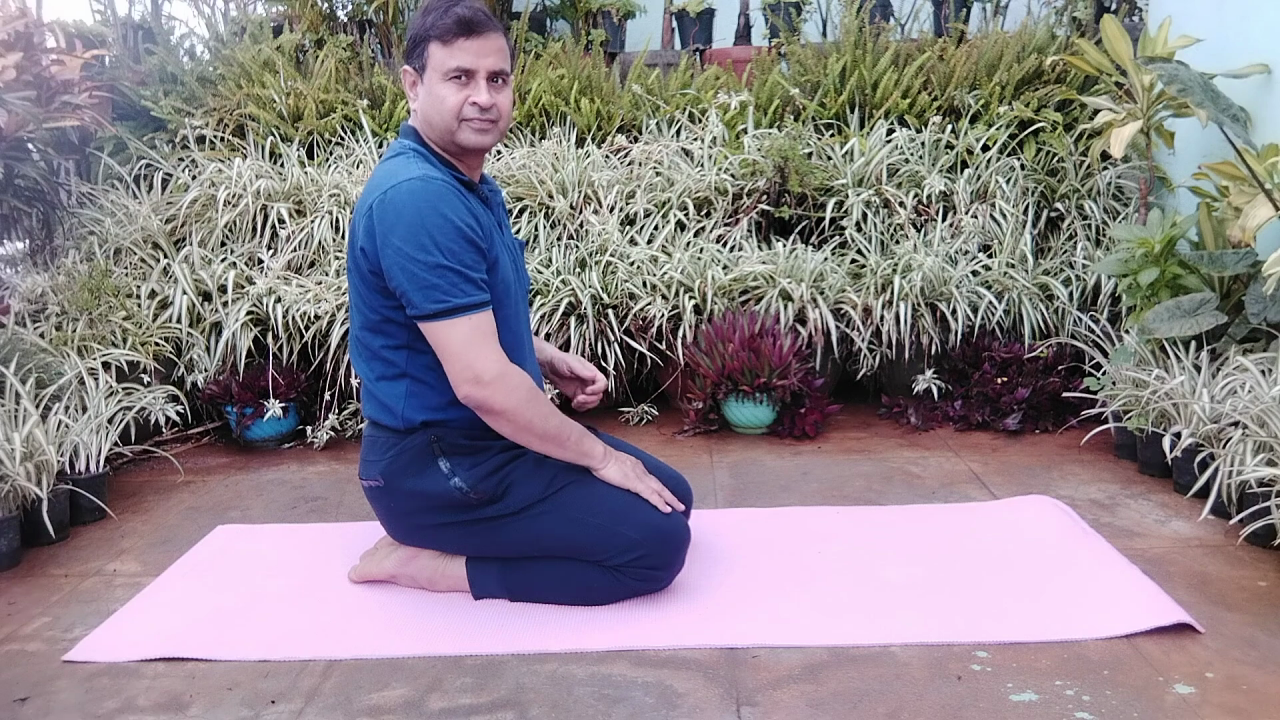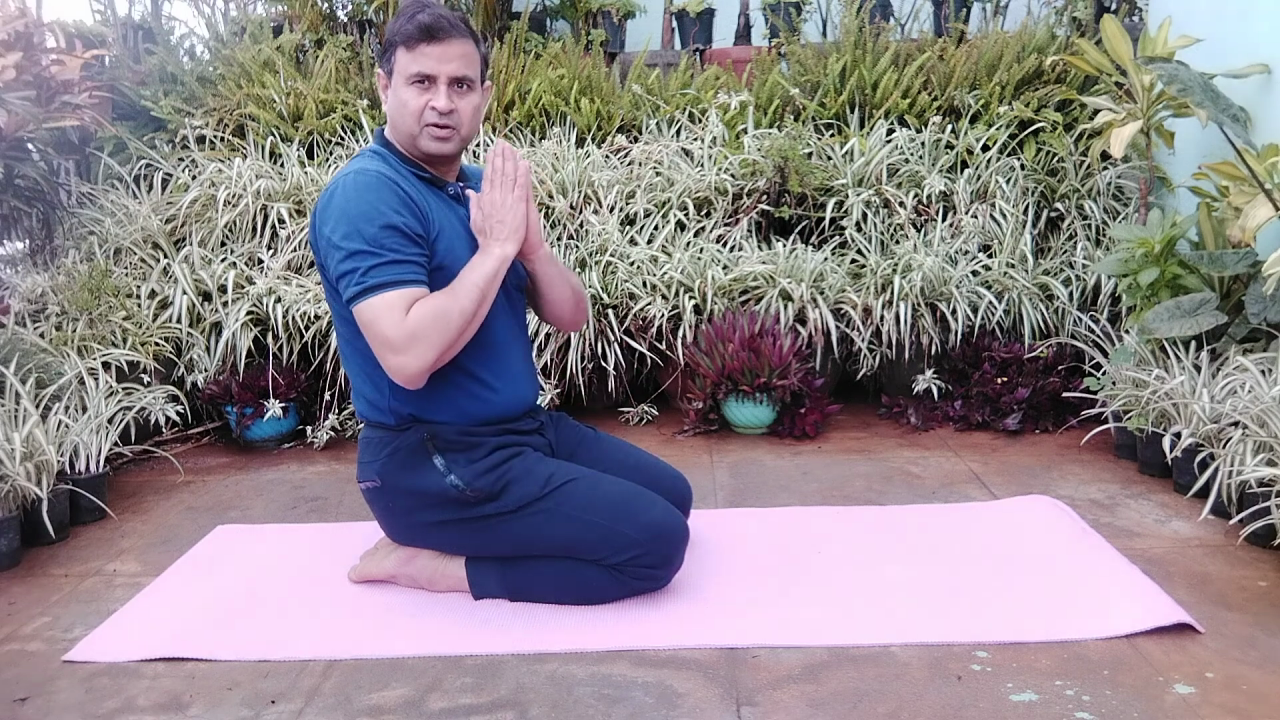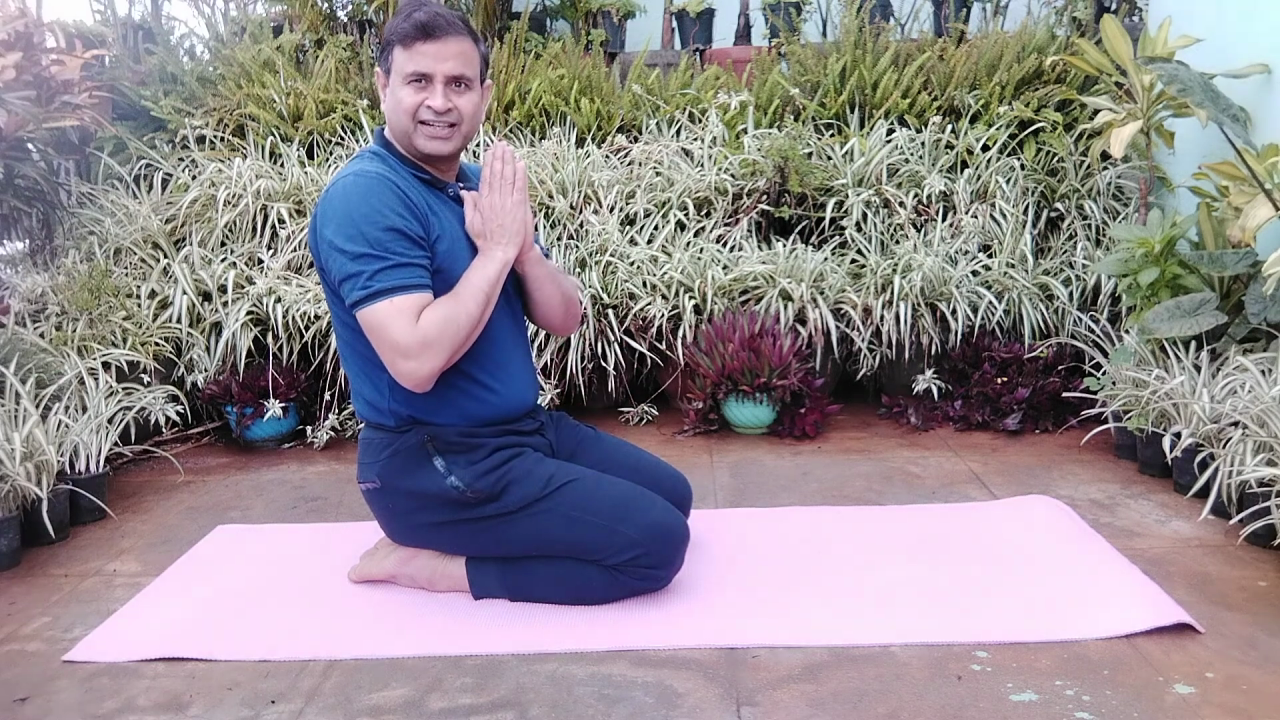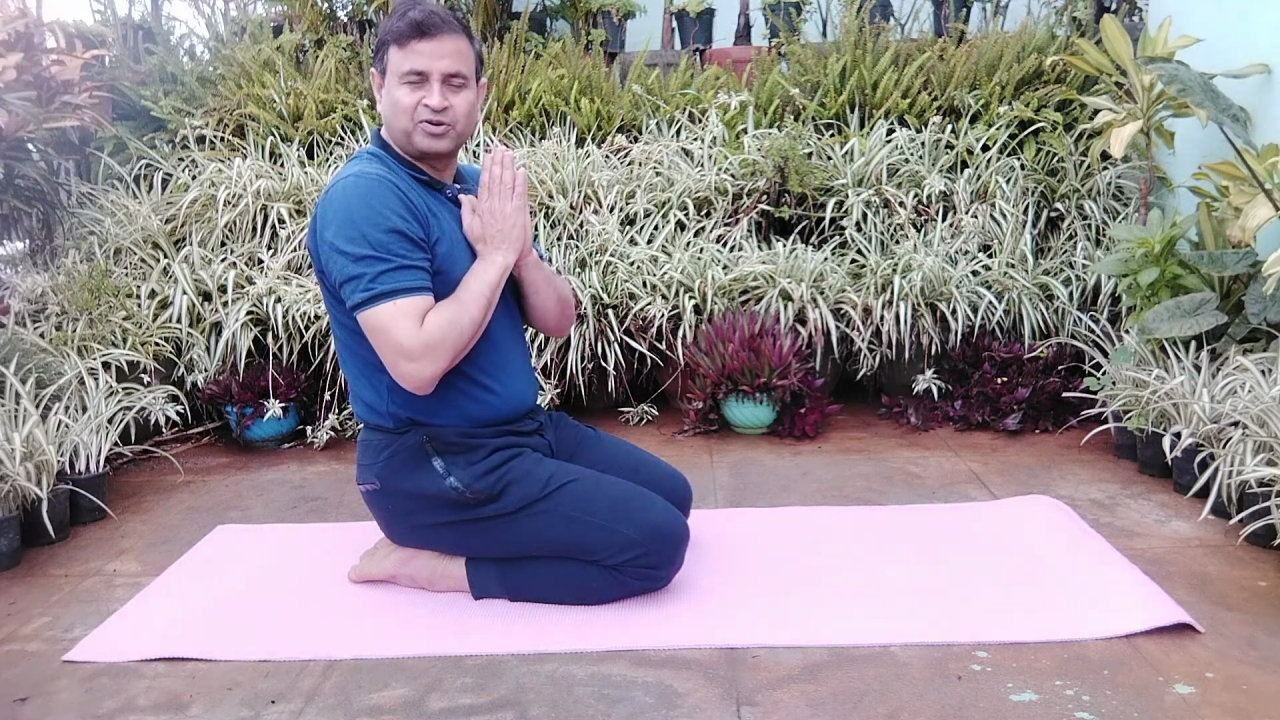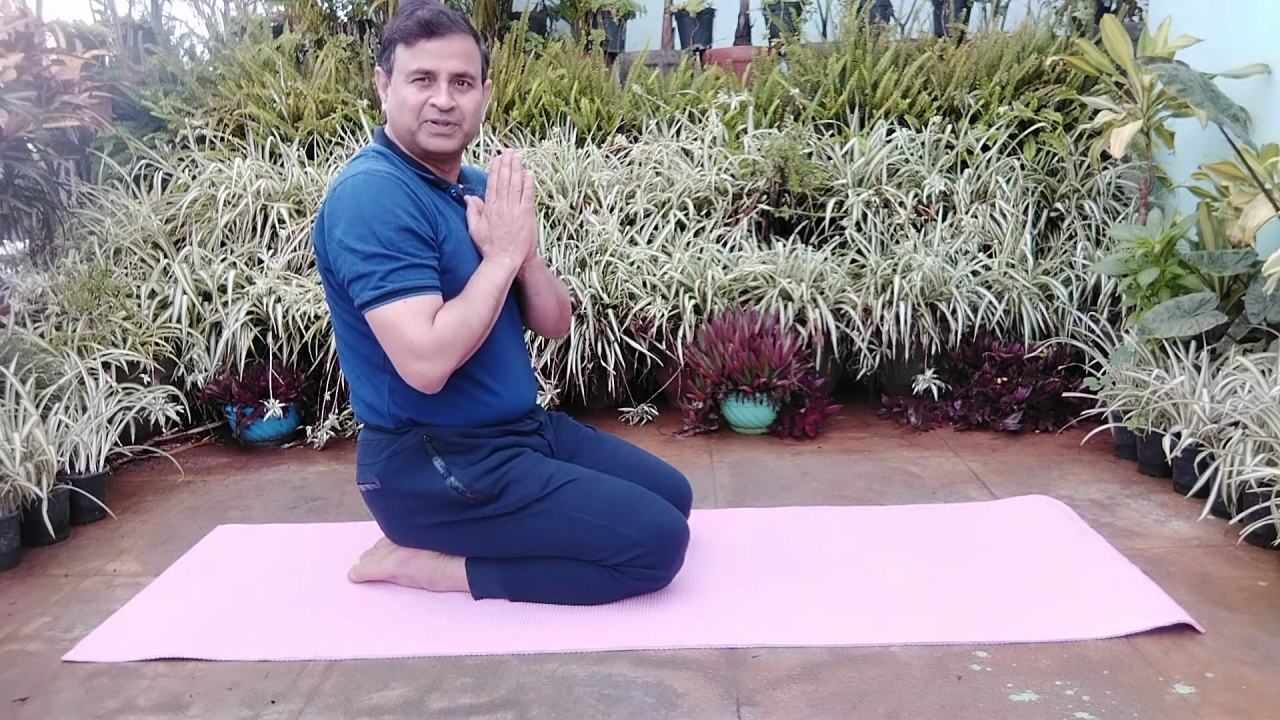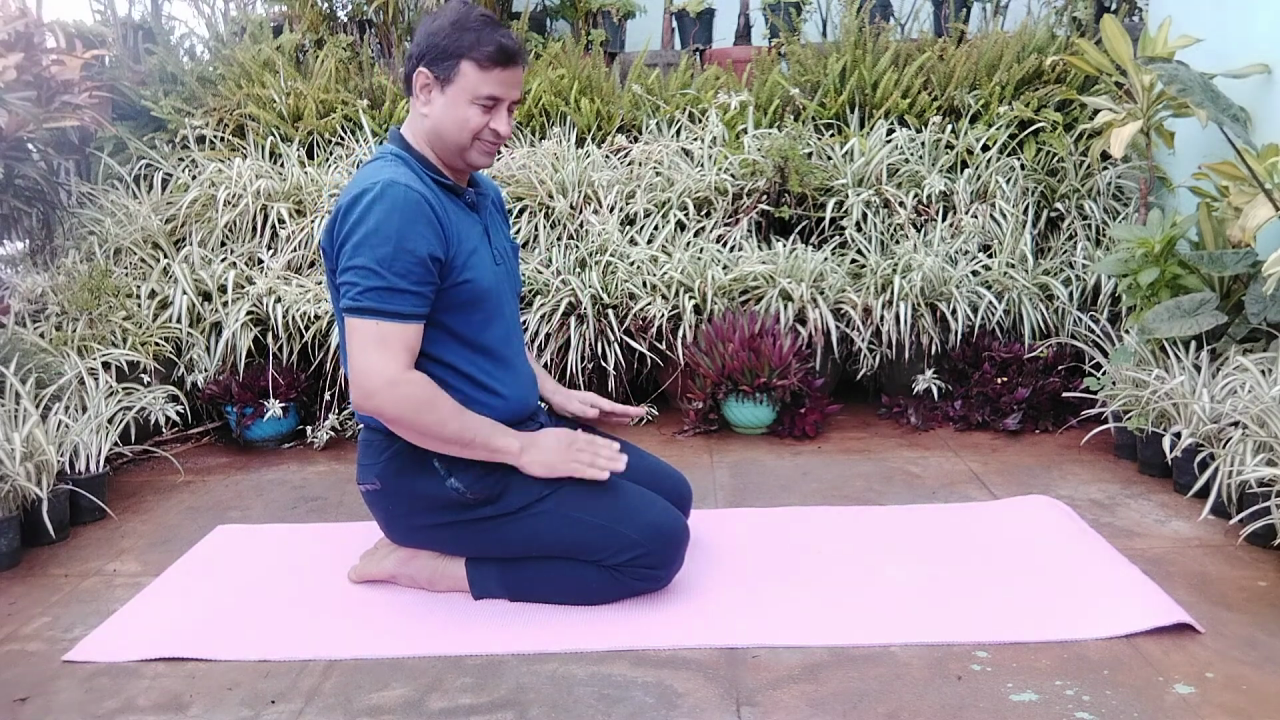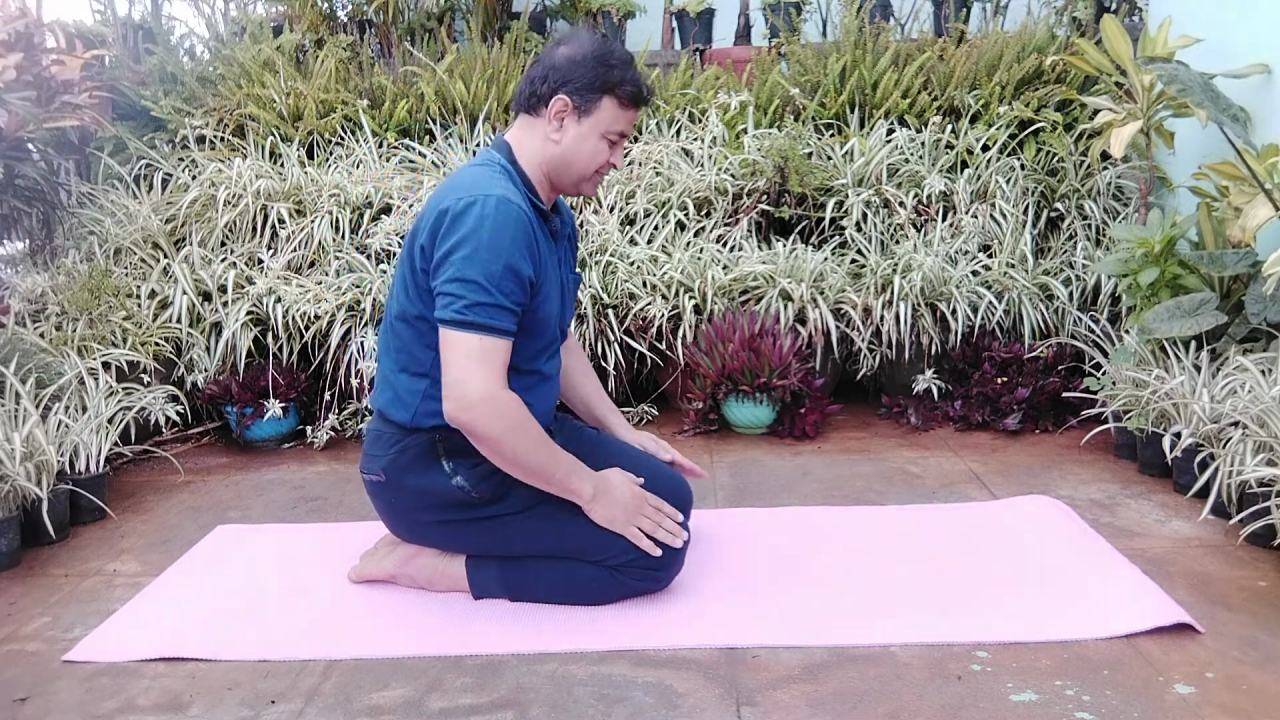
dt=0.7s
person 1, frame 1
left shoulder: (475, 188)
right shoulder: (417, 196)
right elbow: (481, 381)
left wrist: (551, 359)
right wrist: (602, 456)
left hip: (495, 436)
right hip: (437, 464)
left knee: (669, 498)
right knee: (656, 544)
left ankle: (439, 544)
right ankle: (427, 561)
person 1, frame 2
left shoulder: (486, 188)
right shoulder: (365, 194)
left elbow: (570, 317)
right elbow: (408, 357)
left wrist: (530, 242)
right wrist: (498, 247)
left hip: (520, 427)
right hip: (431, 464)
left knee: (671, 495)
right knee: (656, 541)
left ankle: (443, 543)
right ankle: (428, 562)
person 1, frame 3
left shoulder: (483, 188)
right shoulder: (365, 196)
left elbow: (565, 319)
right elbow: (415, 362)
left wrist: (523, 246)
right wrist: (497, 248)
left hip: (524, 426)
right hip: (433, 464)
left knee: (671, 495)
right knee: (657, 542)
left ankle: (452, 543)
right ankle: (427, 561)
person 1, frame 4
left shoulder: (478, 189)
right shoulder: (364, 199)
left elbow: (559, 320)
right elbow: (417, 364)
left wrist: (521, 251)
right wrist: (496, 253)
right hip: (431, 466)
left knee: (671, 495)
right knee: (656, 540)
left ankle: (449, 543)
right ankle: (428, 561)
person 1, frame 5
left shoulder: (480, 189)
right shoulder: (370, 195)
left elbow: (555, 323)
right elbow: (427, 362)
left wrist: (524, 251)
right wrist: (501, 256)
right hip: (433, 465)
left knee: (671, 495)
right knee: (657, 543)
left ankle: (438, 545)
right ankle: (428, 562)
person 1, frame 6
left shoulder: (481, 193)
right shoulder: (390, 201)
right elbow: (380, 387)
left wrist: (551, 391)
right wrist: (521, 448)
left hip: (511, 431)
right hip: (434, 468)
left knee: (669, 495)
right knee: (655, 541)
left ankle: (445, 543)
right ankle: (425, 561)
person 1, frame 7
left shoulder: (550, 213)
right shoulder: (490, 211)
left elbow: (554, 345)
right elbow: (470, 402)
left wrist: (625, 433)
right wrist: (589, 490)
right hip: (437, 465)
left knee: (667, 497)
right knee: (649, 550)
left ankle: (430, 541)
right ankle: (426, 562)
